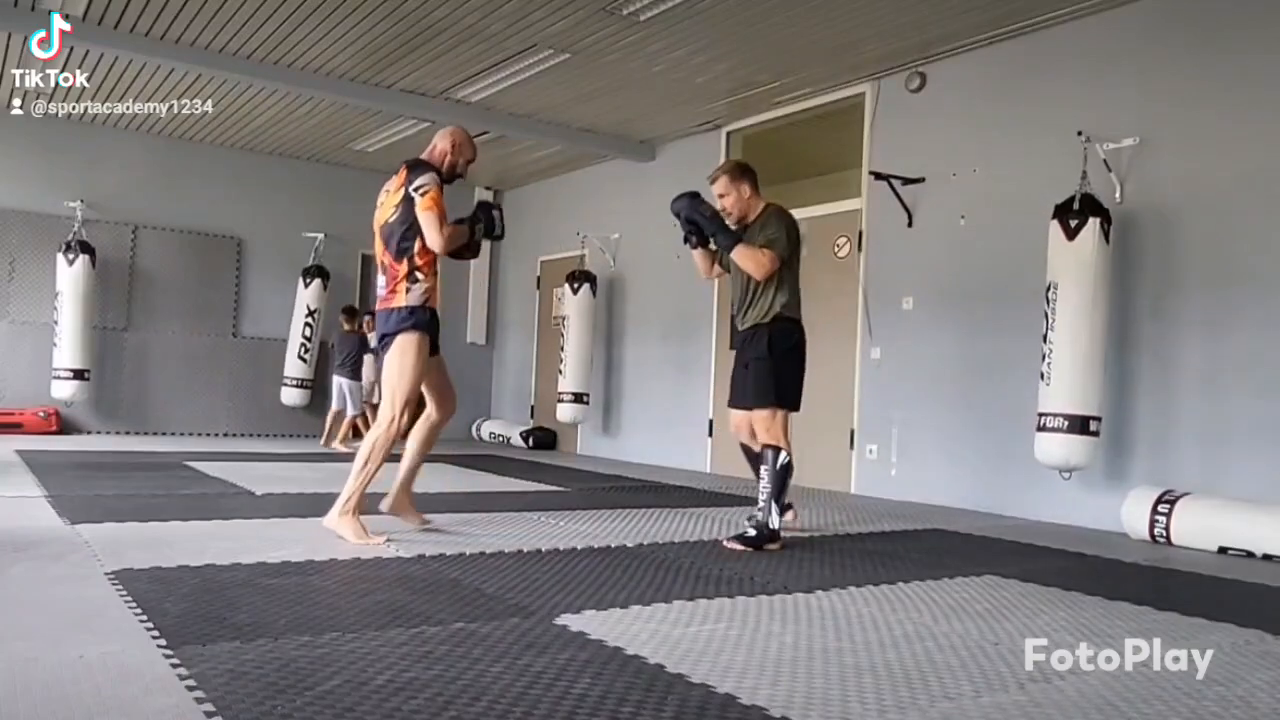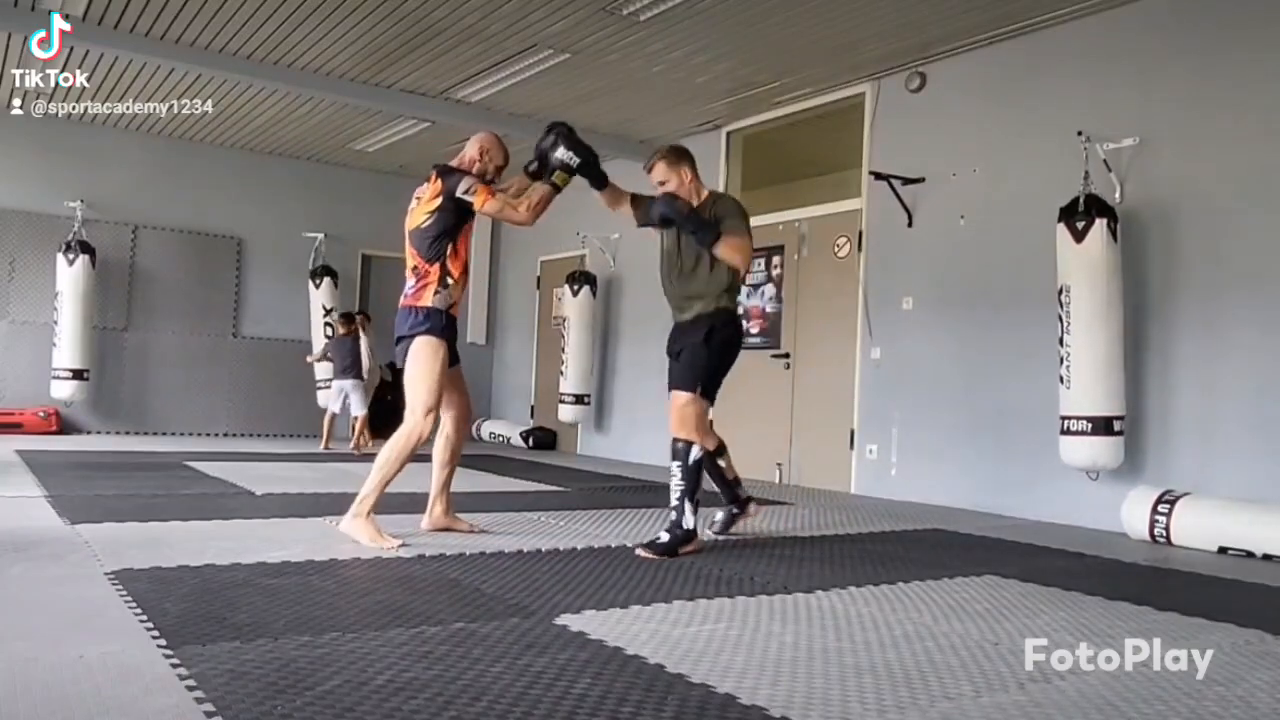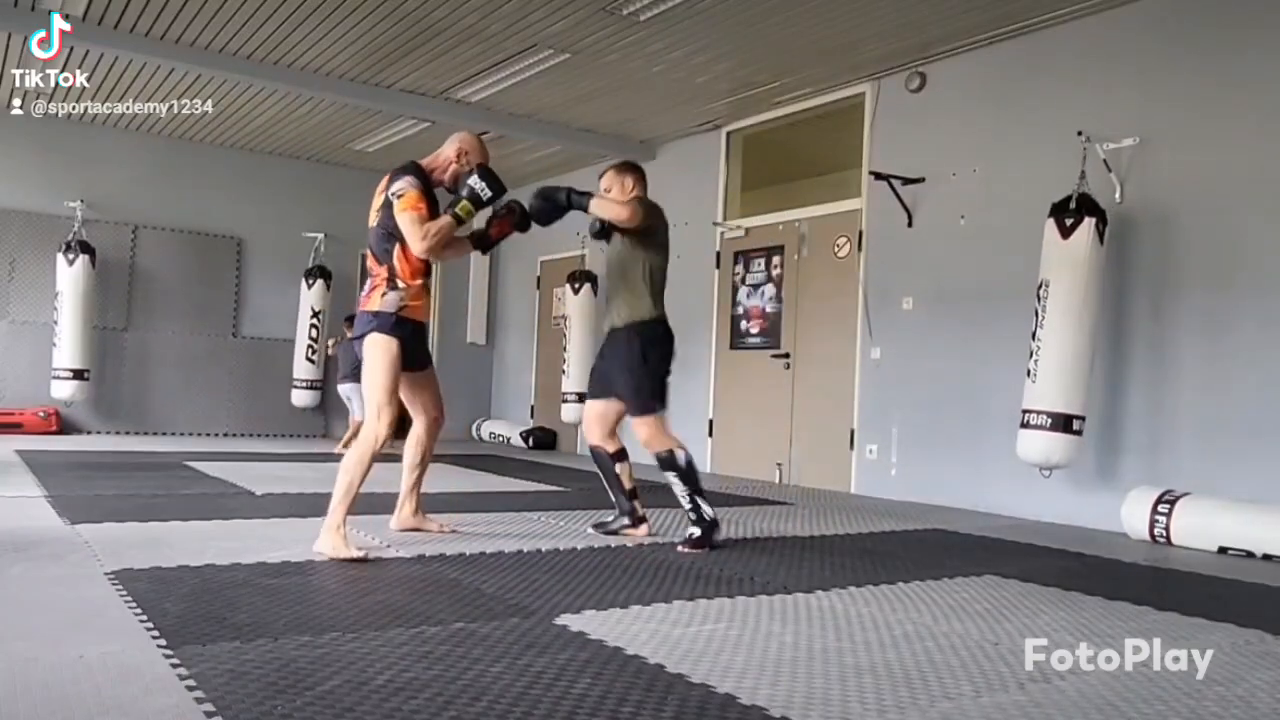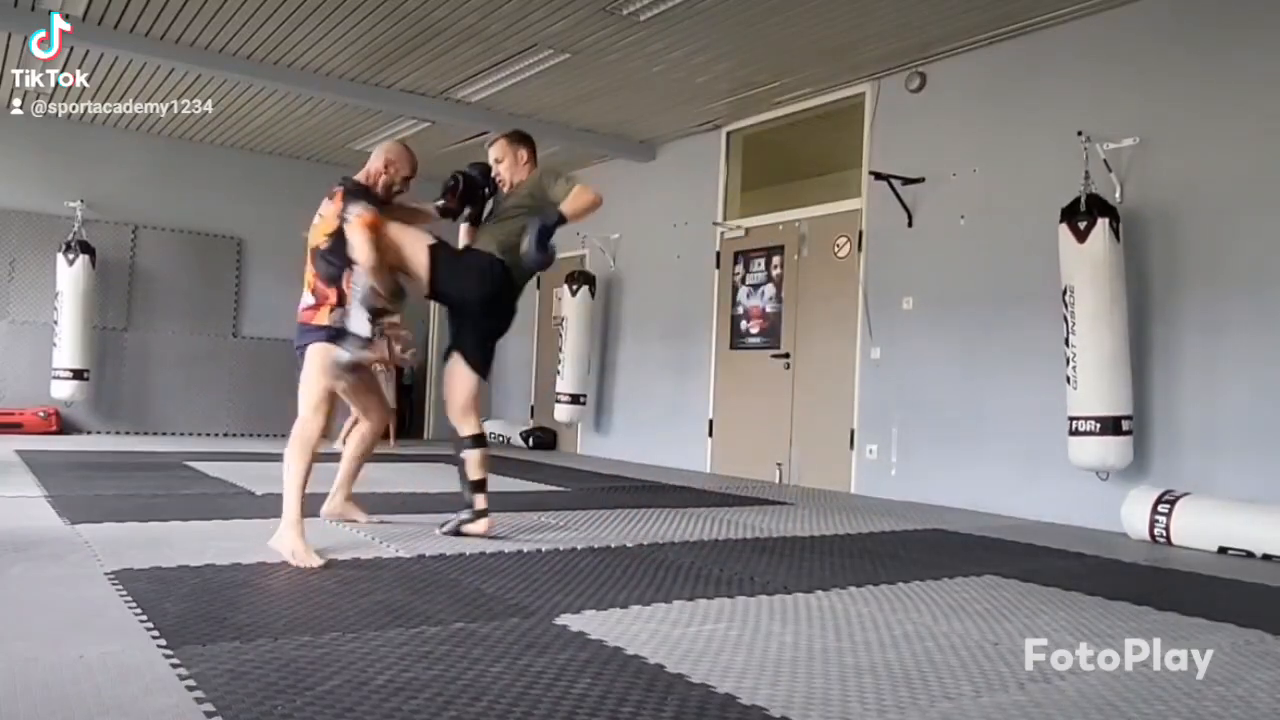
dt=1s
person 1, frame 1
left shoulder: (398, 183)
right shoulder: (424, 178)
right elbow: (438, 241)
left wrist: (458, 235)
right wrist: (472, 228)
left hip: (400, 310)
right hip: (408, 311)
left knee: (443, 404)
right knee: (395, 417)
left ankle: (400, 493)
right ankle: (344, 510)
person 1, frame 2
left shoulder: (439, 188)
right shoulder: (456, 183)
left elbow: (504, 197)
right elbow: (523, 214)
left wrist: (538, 167)
right wrist: (559, 175)
left hip: (432, 317)
right hip: (425, 317)
left knee: (458, 414)
right knee: (420, 421)
left ankle: (438, 510)
right ankle: (358, 513)
person 1, frame 3
left shoulder: (422, 189)
right shoulder: (407, 181)
left elbow: (437, 247)
right elbow: (421, 244)
left wrist: (486, 236)
right wrist: (466, 204)
left hip: (407, 321)
right hip: (384, 317)
left knee: (430, 416)
right knee: (380, 425)
left ankle: (407, 510)
right ankle: (331, 530)
person 1, frame 4
left shoulder: (351, 196)
right shoulder: (358, 202)
left elbow: (411, 217)
right elbow: (366, 254)
right wrist: (391, 298)
left hip: (338, 328)
right hip: (324, 327)
left knee: (377, 414)
right knee: (315, 417)
left ankle: (338, 499)
right ankle: (289, 529)
person 2, frame 1
left shoulder: (777, 220)
right shoulder: (741, 231)
left elbow: (762, 267)
right elbow: (709, 270)
left wrist: (720, 231)
right wrist: (696, 235)
left hip: (777, 335)
right hip: (750, 337)
left knee: (767, 426)
right knee: (742, 426)
left ankle: (768, 527)
right ankle: (775, 502)
person 2, frame 2
left shoulder: (725, 208)
right shoulder: (667, 207)
left elbow: (741, 258)
right elbow: (618, 202)
left wrist: (693, 224)
right wrist: (592, 172)
left hip: (714, 328)
right hip: (686, 329)
left knee: (680, 419)
right knee: (693, 424)
left ankle: (682, 528)
right ankle: (738, 500)
person 2, frame 3
left shoulder: (647, 214)
right shoulder: (628, 235)
left elbow: (624, 212)
left wrist: (573, 197)
right wrist: (605, 236)
left hip: (642, 338)
right hip: (620, 338)
left knee: (652, 436)
right knee: (595, 429)
left ankle: (702, 518)
right ankle: (631, 515)
person 2, frame 4
left shoulder: (540, 185)
right shoulder: (500, 201)
left elbow: (590, 196)
right elbow: (467, 250)
left wrist: (551, 221)
right wrist: (467, 211)
left hip: (482, 275)
right hip: (492, 301)
left knee: (382, 230)
right knee: (462, 410)
right ankle: (477, 510)
